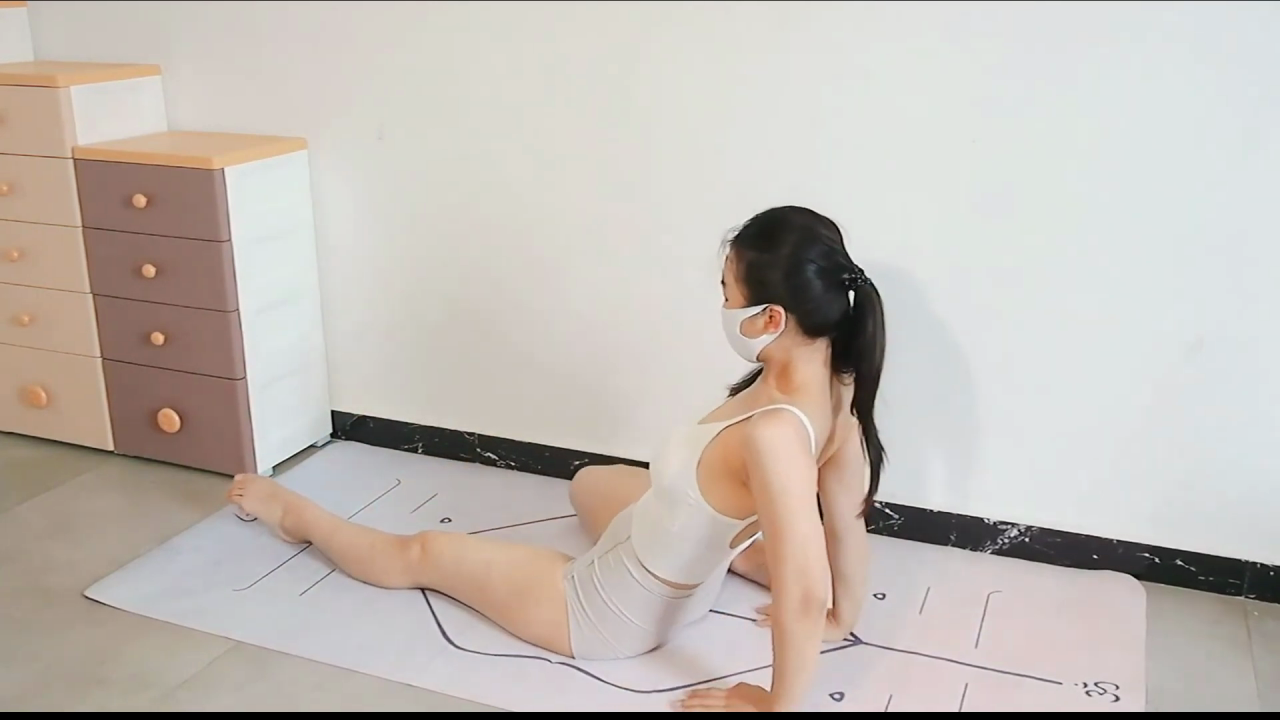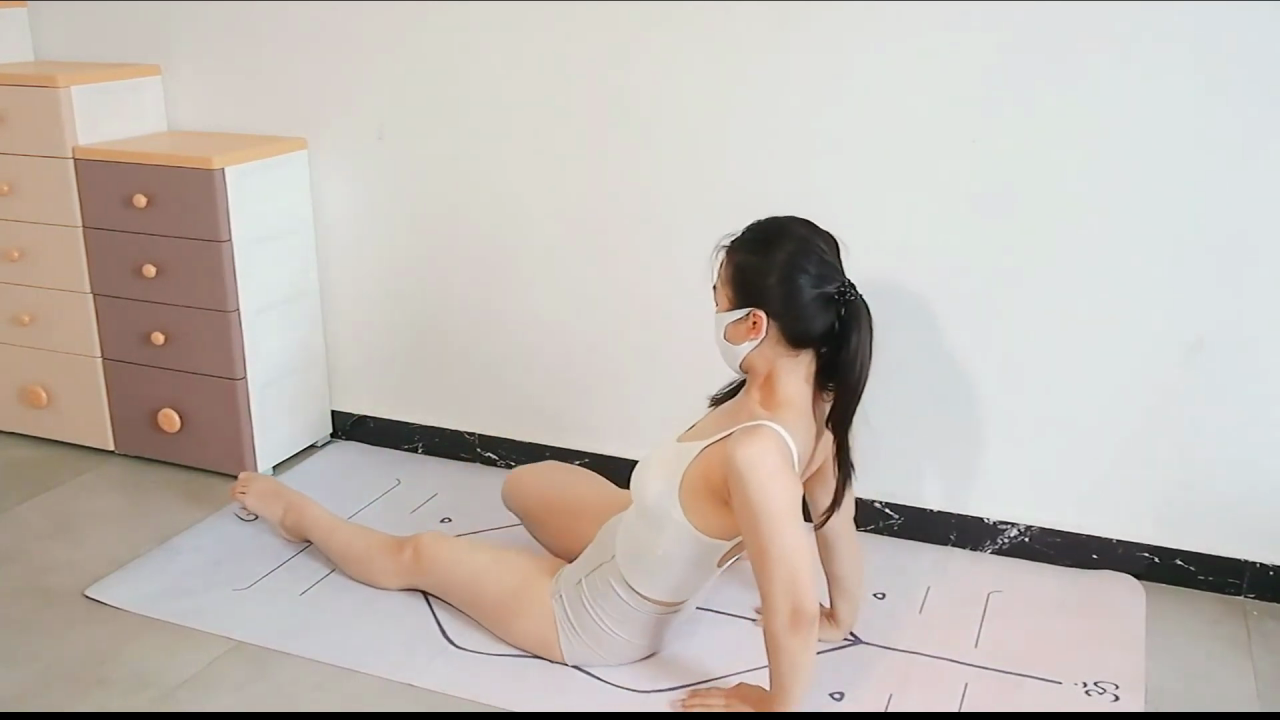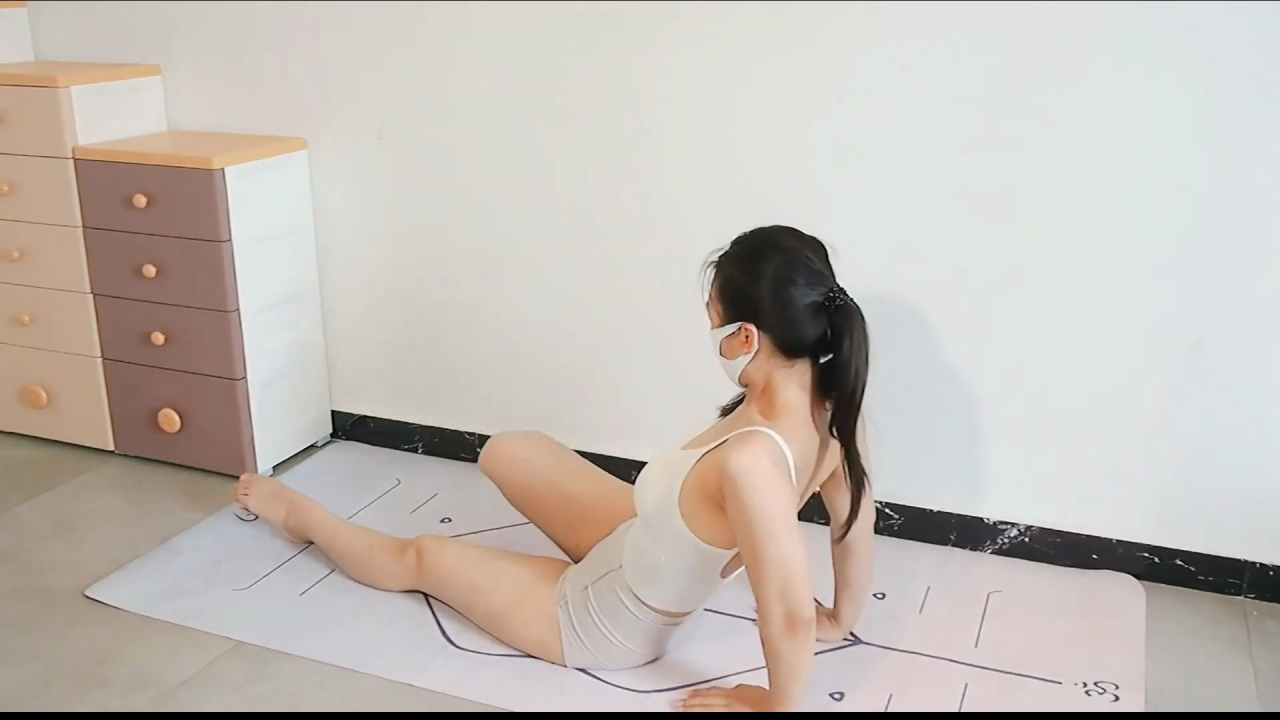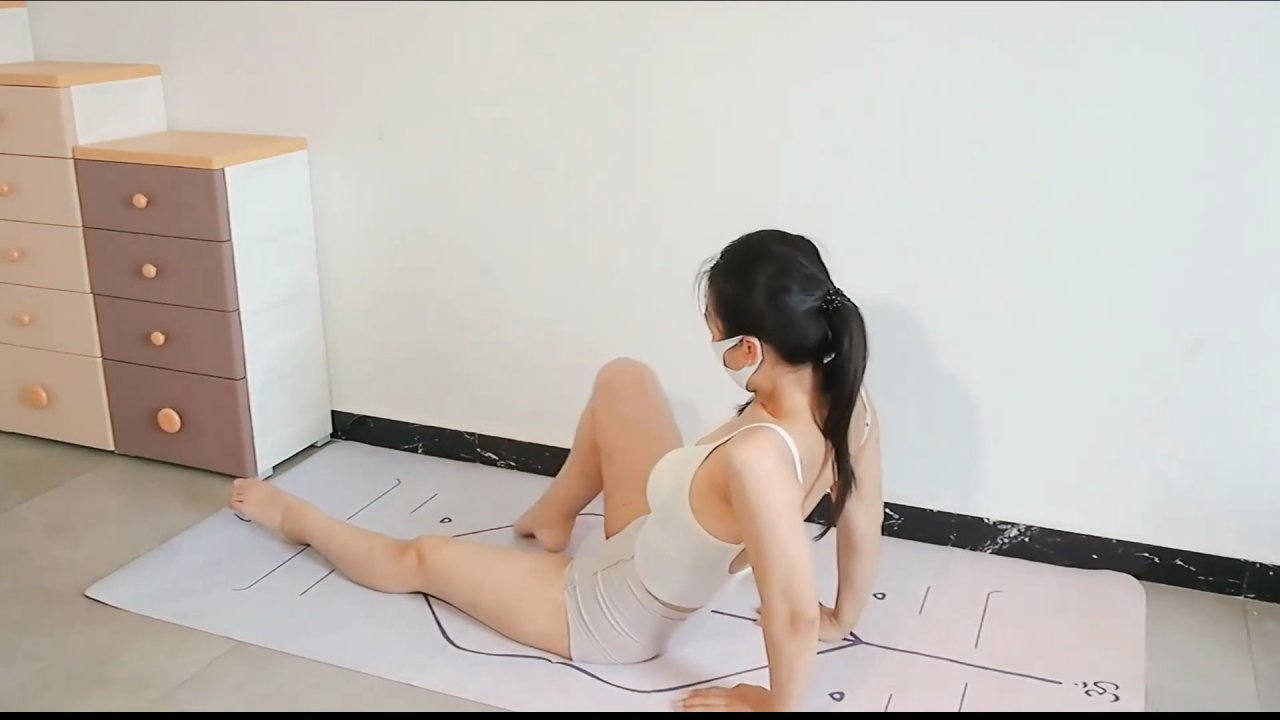
dt=0.4s
person 1, frame 1
left shoulder: (775, 433)
right shoulder: (836, 387)
left elbow: (805, 596)
right elbow: (846, 512)
left wrist: (778, 706)
right wrist: (843, 616)
left hip: (614, 614)
right hip: (684, 581)
left knee: (427, 554)
right knee: (592, 482)
left ankle: (297, 516)
right ankle: (752, 554)
person 1, frame 2
left shoulder: (755, 452)
right shoulder: (816, 394)
left elbow: (793, 610)
right elbow: (834, 514)
left wrist: (778, 705)
right wrist: (842, 617)
left hip: (602, 621)
right hip: (638, 545)
left knee: (419, 555)
right knee: (522, 484)
left ankle: (298, 515)
person 1, frame 3
left shoulder: (750, 461)
right shoulder: (830, 404)
left elbow: (789, 614)
right elbow: (855, 520)
left wrist: (778, 705)
right wrist: (841, 618)
left hip: (605, 627)
right hip: (641, 543)
left knee: (422, 557)
right knee: (504, 452)
left ankle: (301, 515)
person 1, frame 4
left shoulder: (755, 458)
right shoulder: (849, 406)
left elbow: (794, 613)
right elbow: (863, 524)
left wrist: (779, 705)
right wrist: (841, 619)
left hip: (611, 617)
right hip: (654, 545)
left knee: (424, 558)
right knee: (625, 378)
left ankle: (296, 517)
right ankle: (555, 519)
